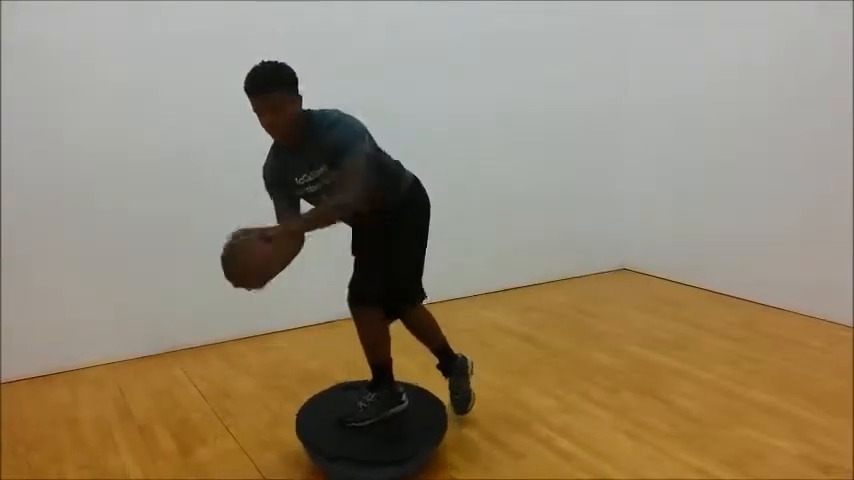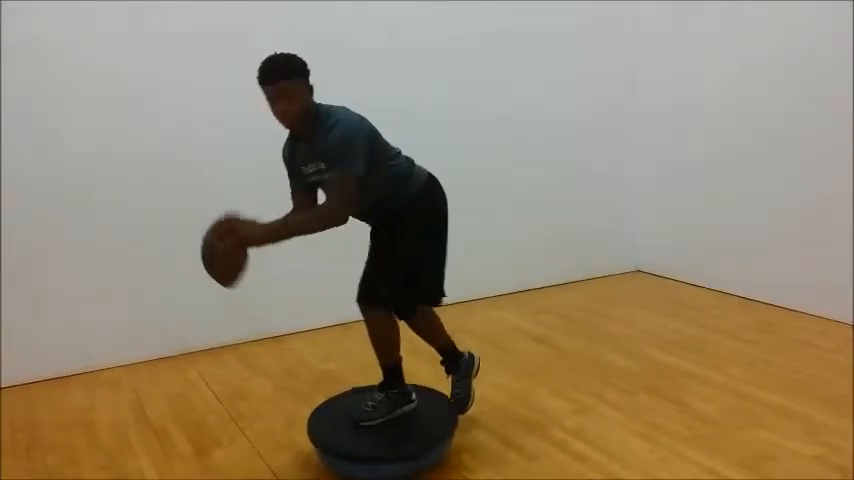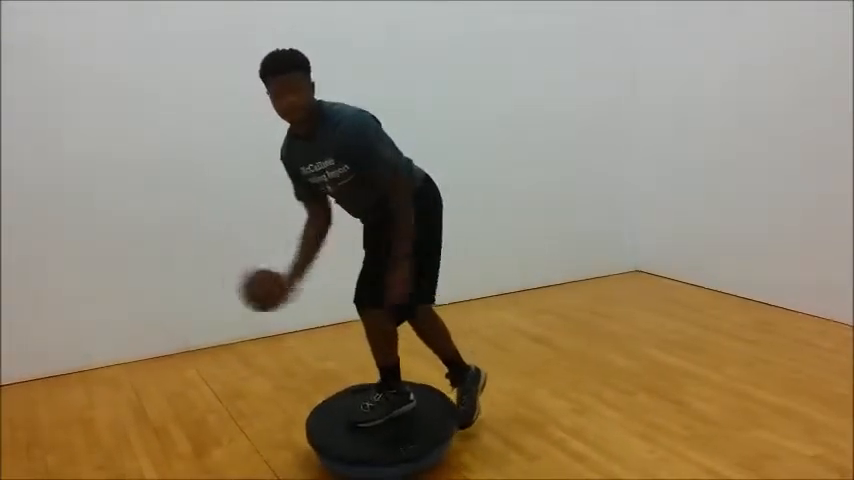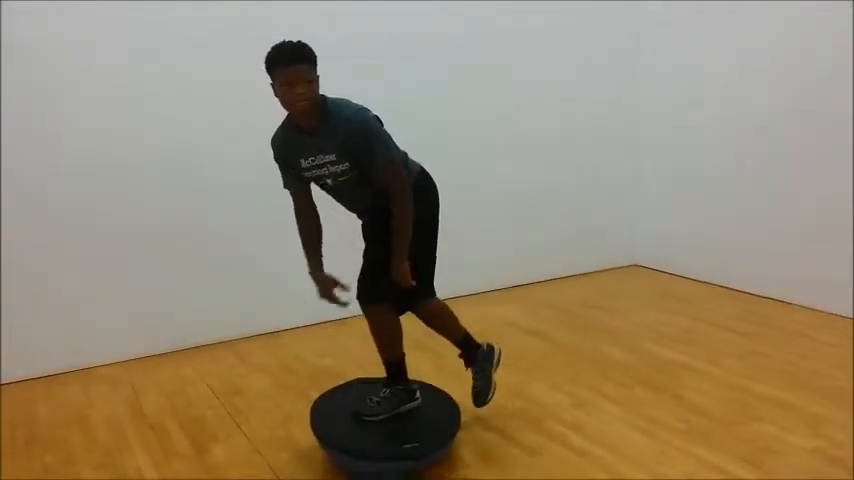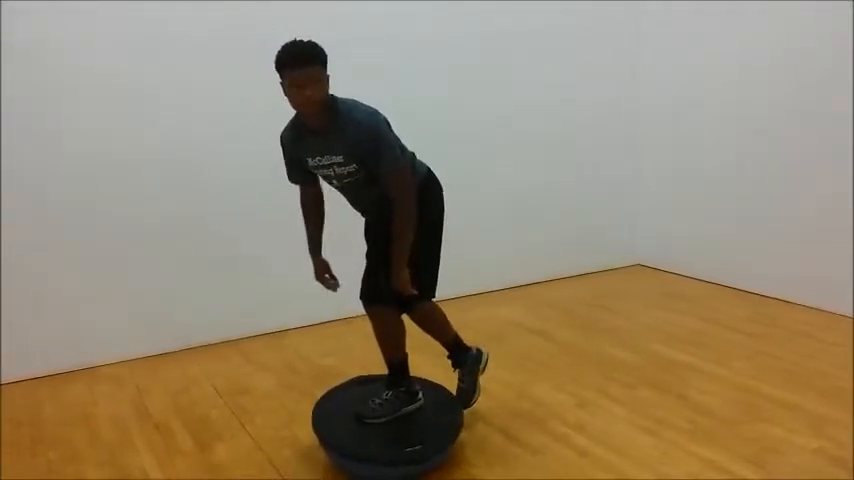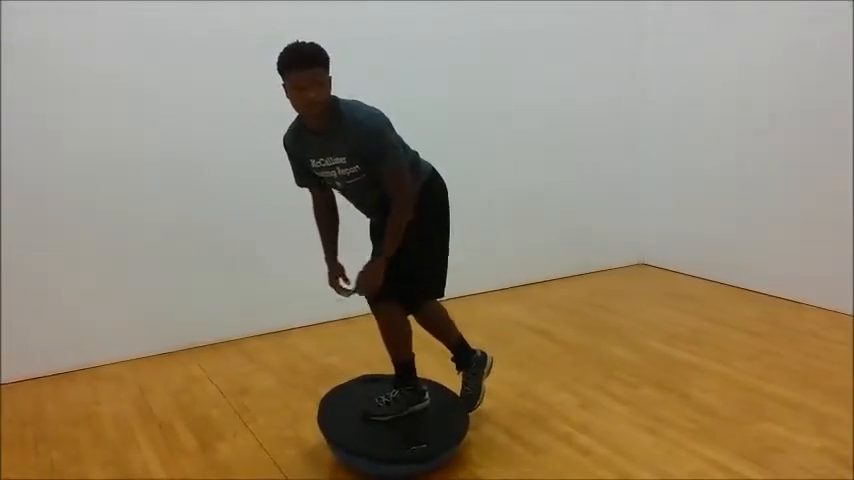
dt=0.3s
person 1, frame 1
left shoulder: (339, 130)
right shoulder: (276, 168)
left elbow: (354, 198)
right elbow: (291, 231)
left wrist: (281, 230)
right wrist: (264, 268)
left hip: (404, 207)
right hip: (371, 220)
left knee: (366, 298)
right knee: (398, 299)
left ankle: (385, 391)
right ankle: (453, 365)
person 1, frame 2
left shoulder: (343, 130)
right shoulder: (293, 150)
left elbow: (337, 211)
right elbow: (303, 209)
left wrist: (265, 232)
right wrist: (256, 238)
left hip: (417, 206)
right hip: (389, 213)
left knee: (375, 300)
right knee: (404, 300)
left ankle: (394, 391)
right ankle: (457, 361)
person 1, frame 3
left shoulder: (353, 126)
right shoulder: (291, 151)
left elbow: (403, 192)
right elbow: (318, 215)
left wrist: (400, 265)
right wrist: (297, 270)
left hip: (414, 206)
right hip: (377, 214)
left knee: (372, 301)
right knee: (406, 303)
left ankle: (392, 392)
right ankle: (463, 375)
person 1, frame 4
left shoulder: (355, 121)
right shoulder: (283, 143)
left elbow: (400, 188)
right elbow: (303, 205)
left wrist: (400, 258)
right wrist: (316, 269)
left hip: (412, 199)
right hip: (375, 211)
left knee: (375, 296)
right knee: (412, 294)
left ankle: (399, 387)
right ankle: (476, 352)
person 1, frame 5
left shoulder: (364, 123)
right shoulder: (292, 140)
left elbow: (404, 194)
right elbow: (310, 195)
left wrist: (401, 265)
right wrist: (316, 255)
left hip: (418, 200)
right hip: (379, 212)
left knee: (379, 295)
right knee: (405, 297)
left ankle: (401, 388)
right ankle: (465, 357)
person 1, frame 6
left shoulder: (366, 124)
right shoulder: (295, 141)
left elbow: (404, 196)
right elbow: (322, 199)
left wrist: (379, 263)
right wrist: (331, 260)
left hip: (421, 201)
right hip: (383, 212)
left knee: (387, 295)
right knee: (409, 295)
left ankle: (408, 387)
right ankle: (469, 359)
